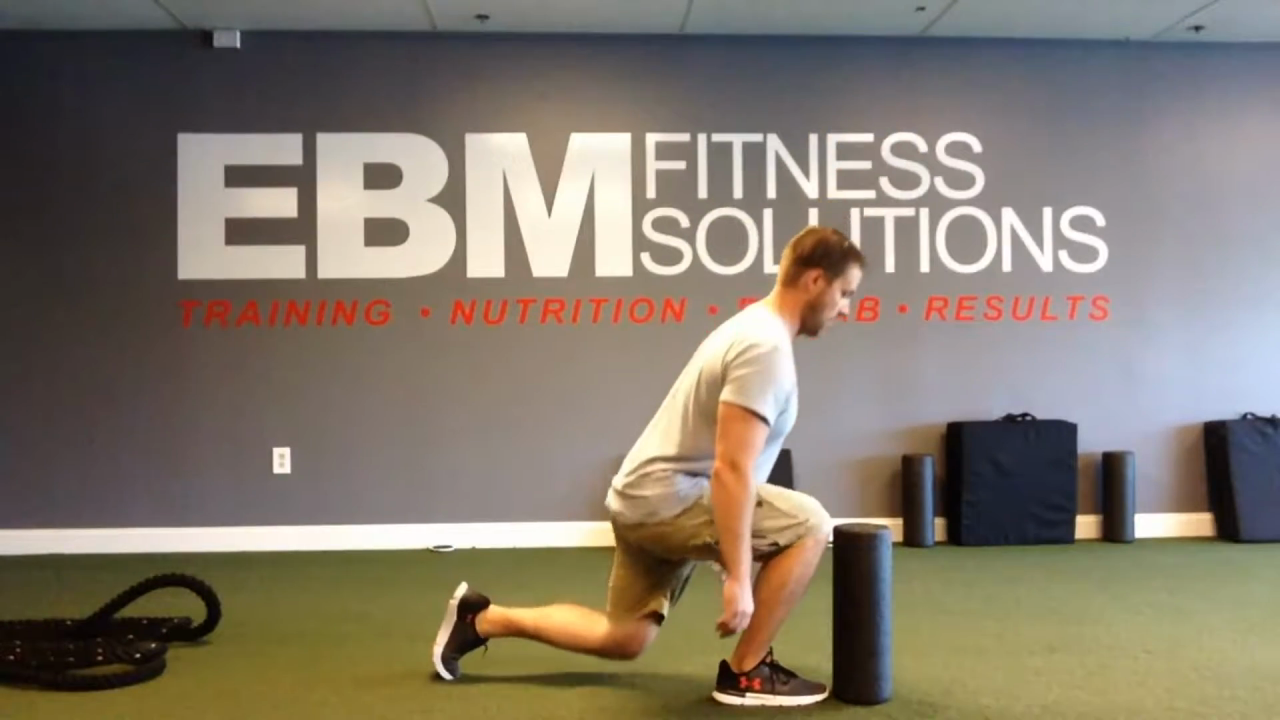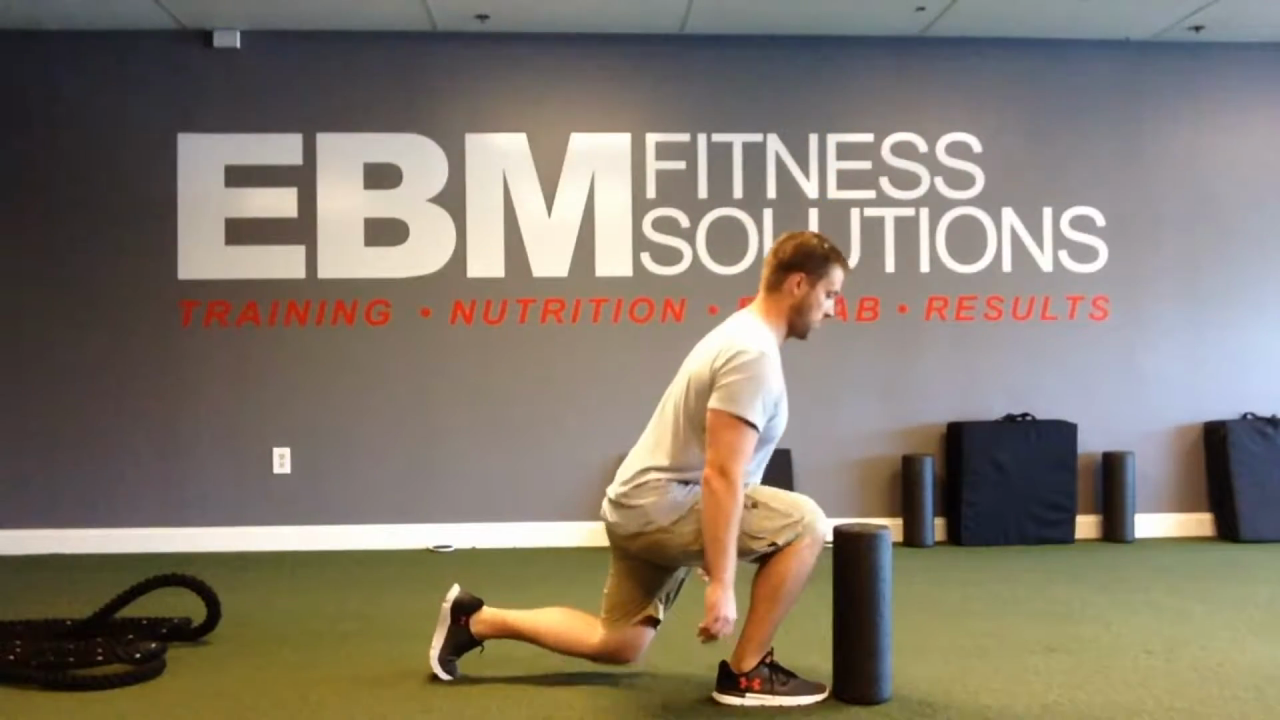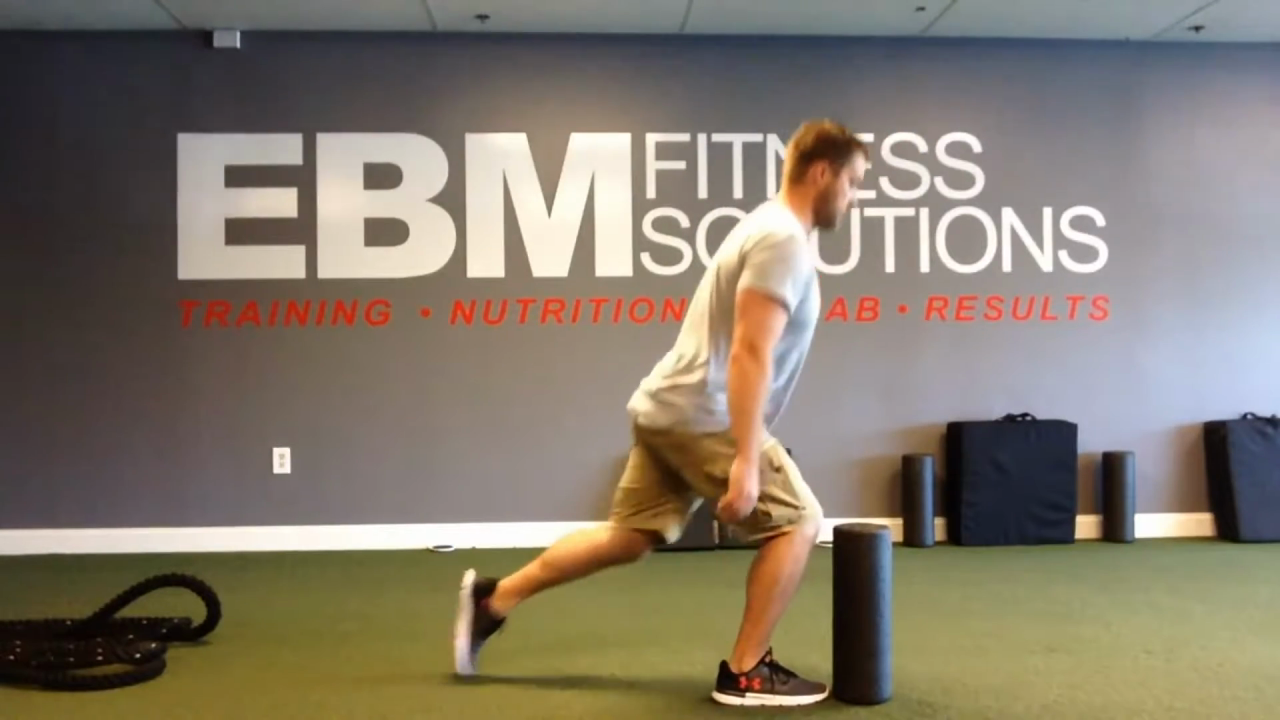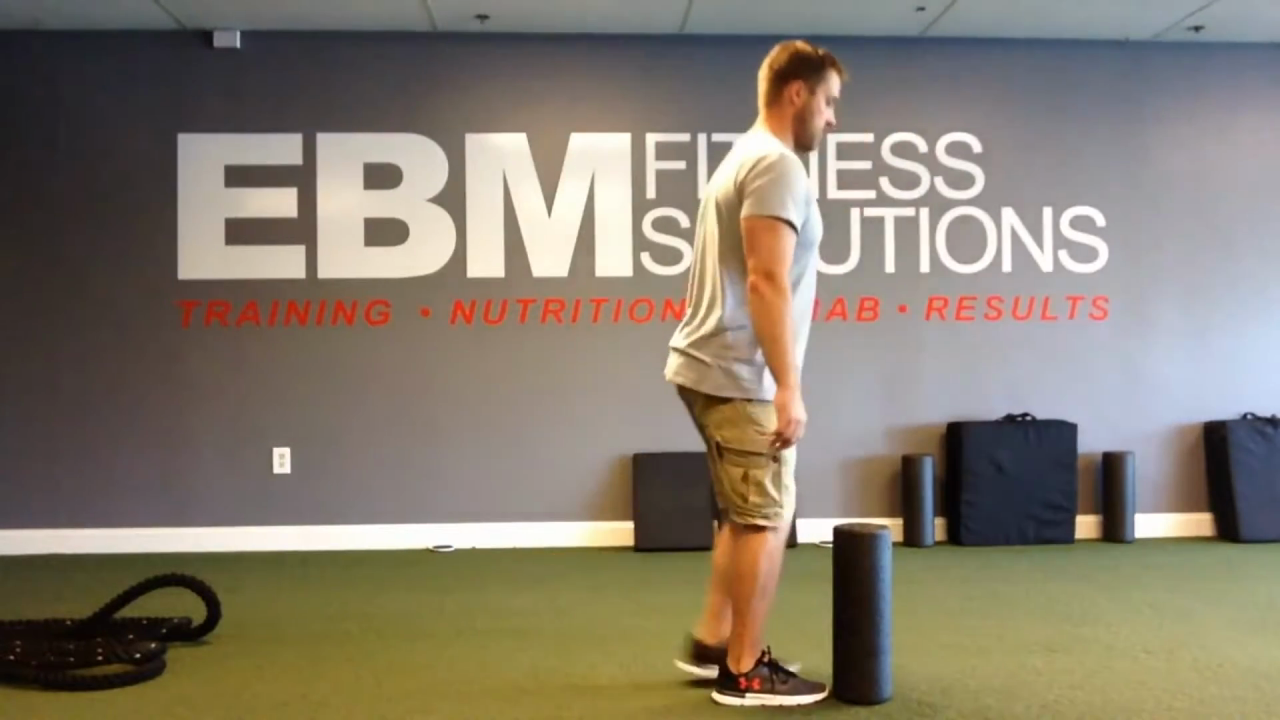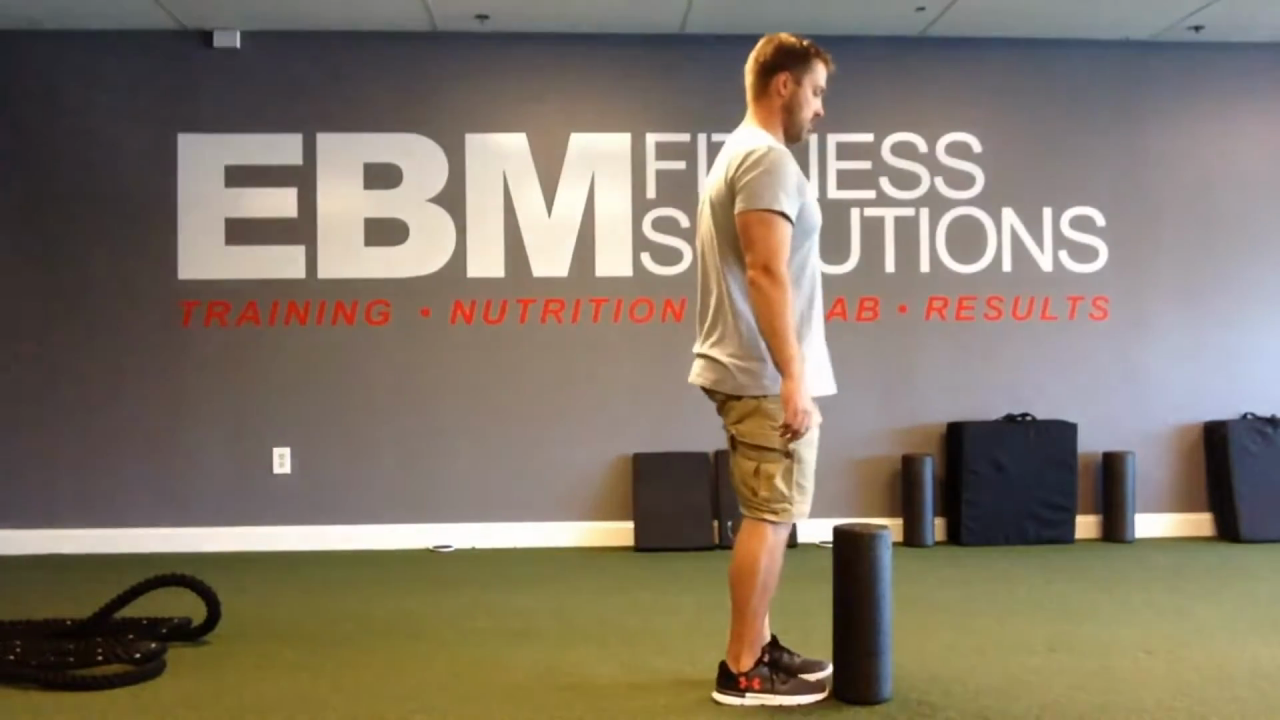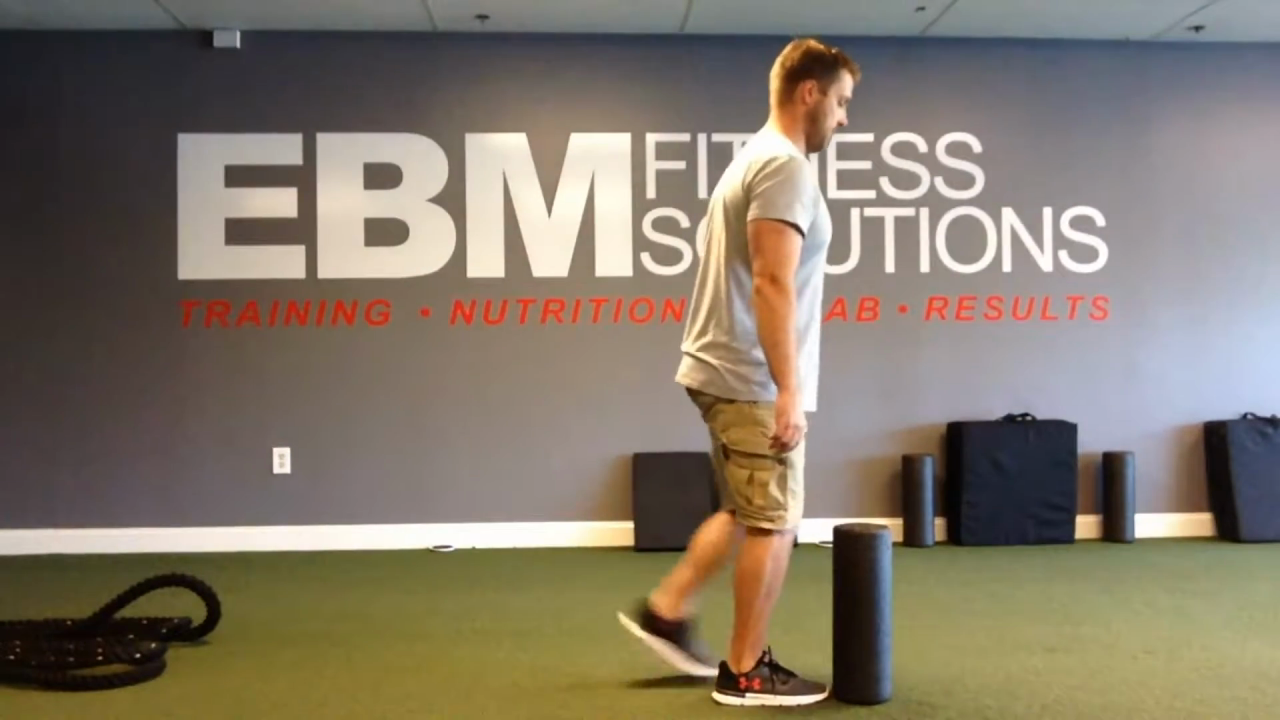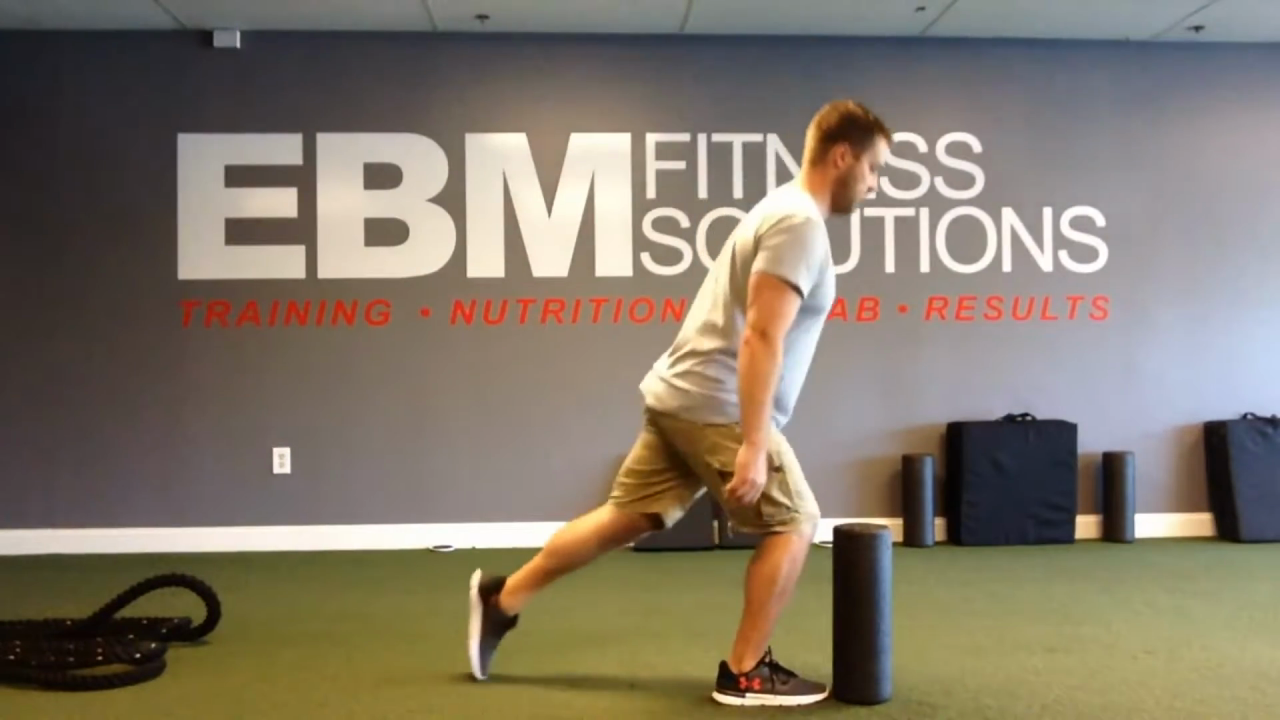
dt=0.4s
person 1, frame 1
left shoulder: (752, 328)
right shoulder: (766, 347)
right elbow: (733, 471)
right wrist: (738, 579)
left hip: (647, 498)
right hip: (668, 499)
left knee: (623, 638)
right knee: (807, 526)
left ankle: (479, 618)
right ankle: (746, 672)
person 1, frame 2
left shoulder: (741, 335)
right shoulder: (752, 355)
right elbow: (721, 476)
right wrist: (720, 585)
left hip: (640, 506)
right hip: (660, 509)
left knee: (617, 645)
right knee: (805, 526)
left ankle: (472, 619)
right ankle: (746, 673)
person 1, frame 3
left shoulder: (767, 230)
right shoulder: (785, 242)
right elbow: (750, 355)
left wrist: (747, 448)
right wrist: (747, 459)
left hip: (667, 406)
right hip: (702, 415)
left knee: (628, 534)
right knee: (795, 523)
left ankle: (494, 598)
right ankle: (747, 673)
person 1, frame 4
left shoulder: (745, 157)
right shoulder: (776, 164)
right elbow: (768, 282)
right wrist: (788, 388)
left hip: (711, 365)
right hip: (737, 375)
left knee: (746, 516)
right knee: (765, 520)
left ankle: (712, 641)
right ankle: (745, 672)
person 1, frame 5
left shoulder: (738, 154)
right shoulder: (766, 156)
right elbow: (765, 275)
right wrist: (792, 378)
left hip: (743, 369)
right hip: (763, 376)
left knee: (767, 514)
right knee: (771, 516)
left ankle: (758, 648)
right ankle: (742, 671)
person 1, frame 6
left shoulder: (758, 158)
right shoulder: (785, 165)
right elbow: (770, 287)
right wrist: (788, 392)
left hip: (720, 367)
right hip: (745, 379)
left knee: (747, 514)
right knee: (774, 522)
left ankle: (668, 613)
right ankle: (744, 672)
person 1, frame 7
left shoulder: (785, 210)
right shoulder: (799, 225)
right elbow: (762, 338)
left wrist: (751, 434)
right wrist: (754, 447)
left hip: (682, 392)
right hip: (712, 401)
left knee: (624, 518)
right knee: (791, 522)
left ankle: (499, 601)
right ankle: (745, 673)
